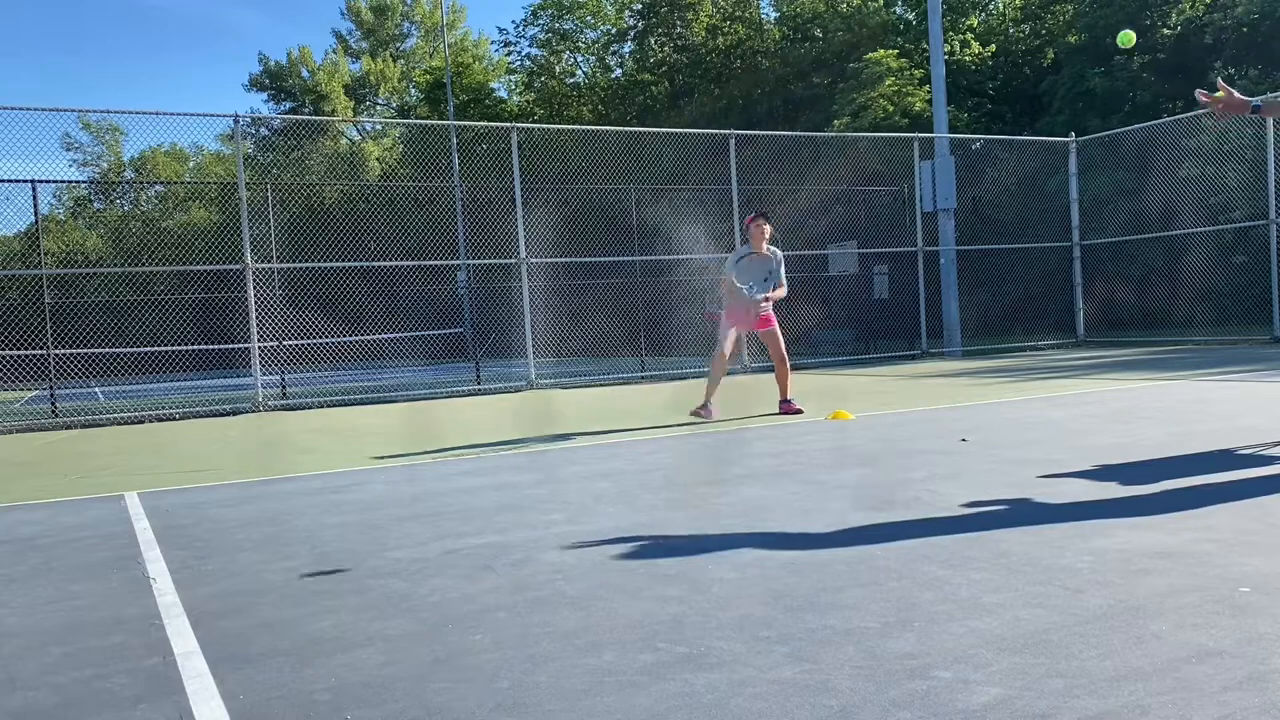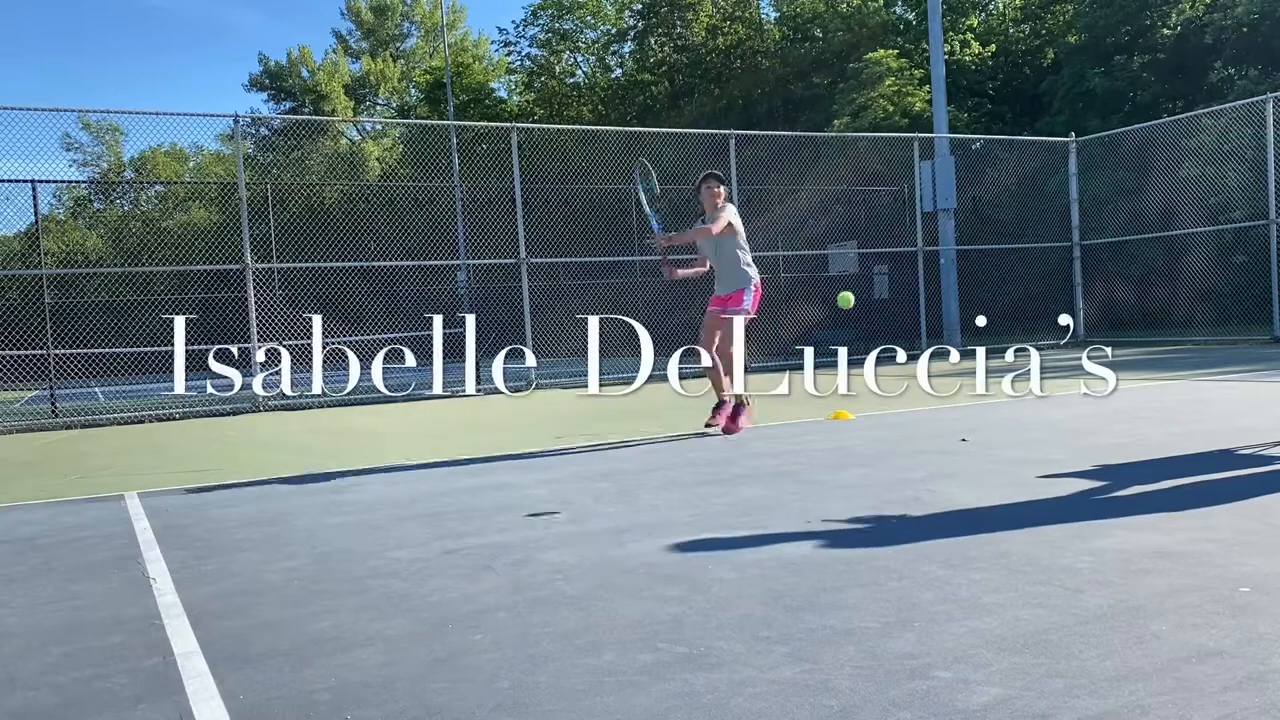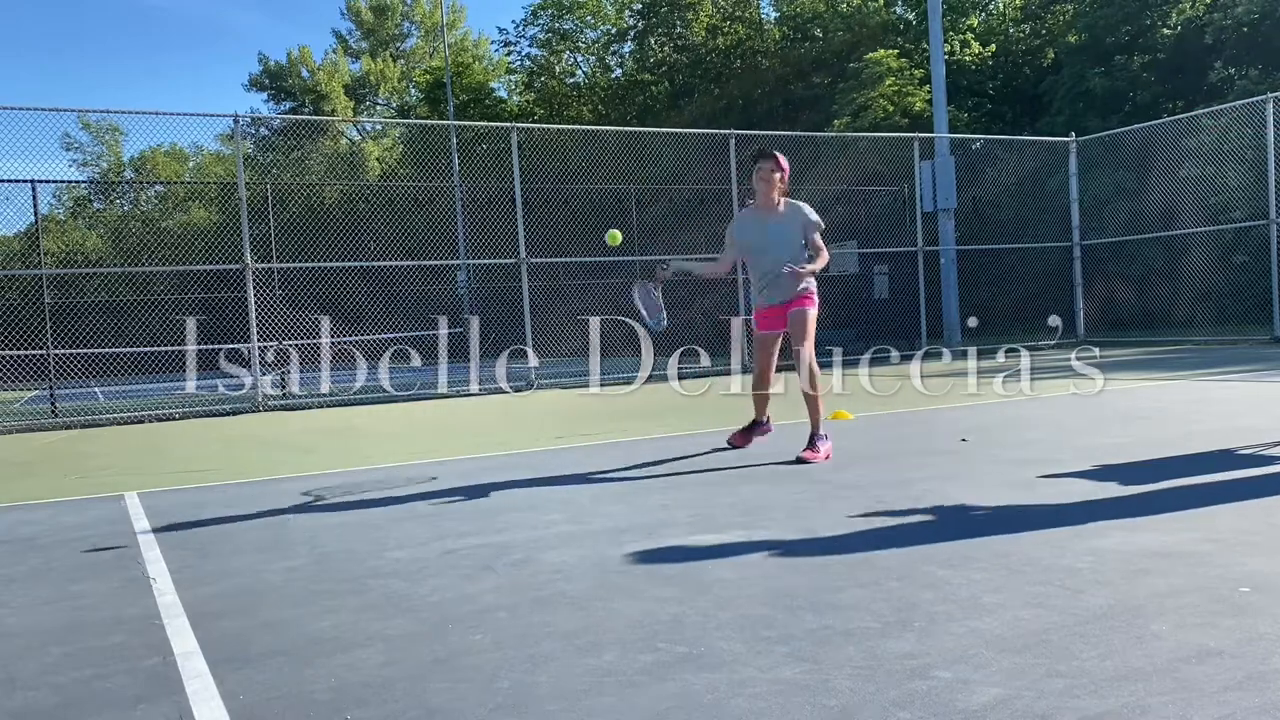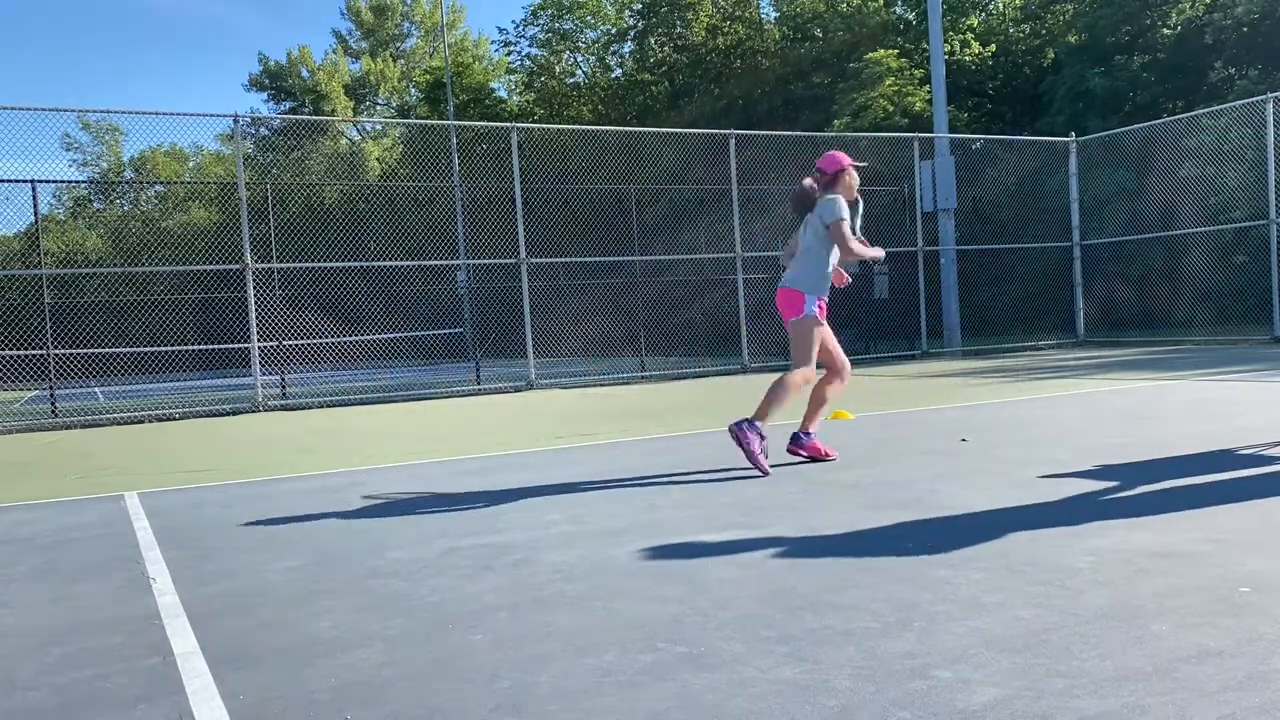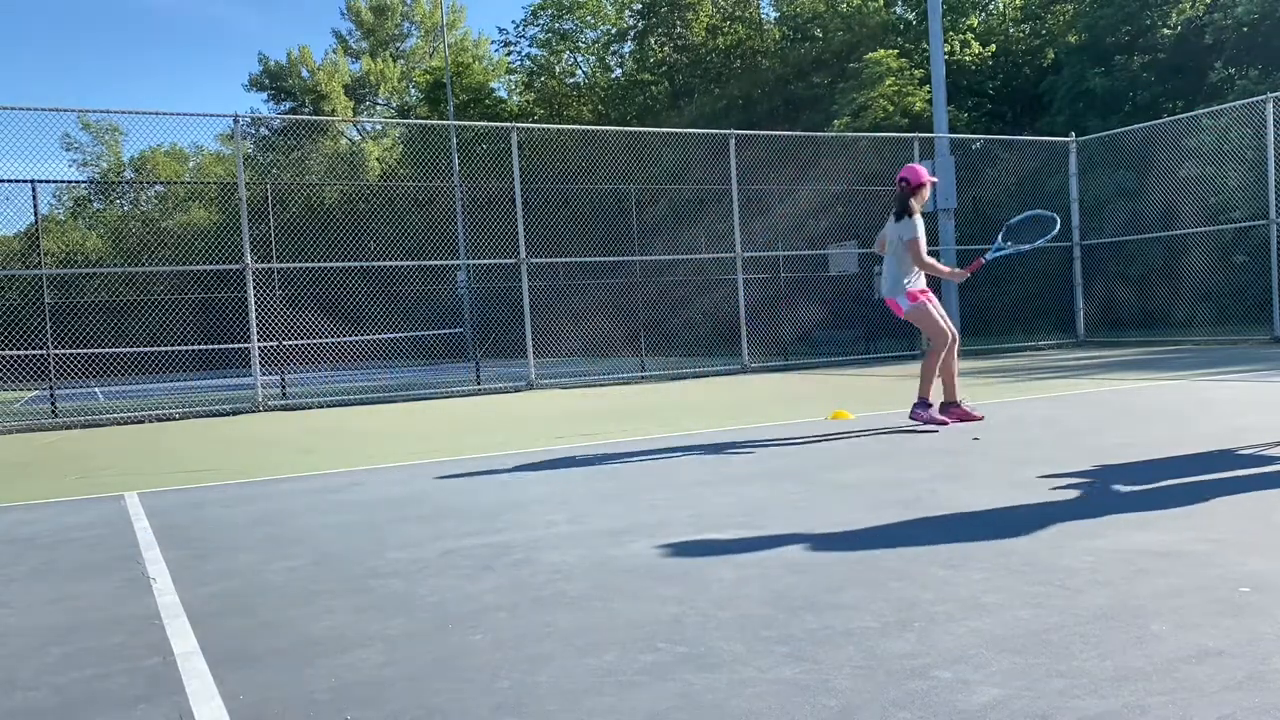
dt=0.7s
person 1, frame 1
left shoulder: (776, 255)
right shoulder: (738, 255)
left elbow: (782, 289)
right elbow: (726, 290)
left wrist: (768, 298)
right wrist: (744, 307)
left hip: (763, 312)
right hip: (735, 310)
left knee: (781, 357)
right knee: (722, 353)
left ankle: (785, 400)
right ankle: (707, 404)
person 1, frame 2
left shoulder: (728, 212)
right shoulder: (700, 224)
left elbow: (710, 232)
left wrist: (669, 239)
right wrist: (679, 272)
left hip: (744, 289)
right hip: (721, 292)
left knee: (725, 347)
right knee: (705, 346)
left ankle: (740, 403)
right ankle: (723, 402)
person 1, frame 3
left shoulder: (800, 211)
right shoulder: (742, 220)
left elbow: (822, 254)
right elbow: (722, 267)
left wrist: (810, 269)
right wrist: (682, 266)
left hip: (800, 295)
right hip: (765, 303)
left knee: (804, 355)
right knee: (762, 373)
left ankle: (818, 437)
right ankle: (760, 421)
person 1, frame 4
left shoulder: (817, 208)
right shoulder: (835, 203)
left elbow: (789, 256)
right elbow: (851, 248)
left wrist: (831, 272)
right wrist: (873, 252)
left hip: (799, 294)
right hip: (802, 294)
left knee: (841, 370)
right knee: (805, 370)
left ankle: (805, 436)
right ankle: (751, 428)
person 1, frame 5
left shoulder: (898, 216)
right shoulder: (911, 219)
left elbow: (879, 247)
right elbow: (920, 260)
right wrist: (950, 273)
left hip: (915, 287)
right hip: (902, 291)
left knee: (952, 338)
right knee: (943, 337)
left ankle: (952, 405)
right ankle: (922, 406)
